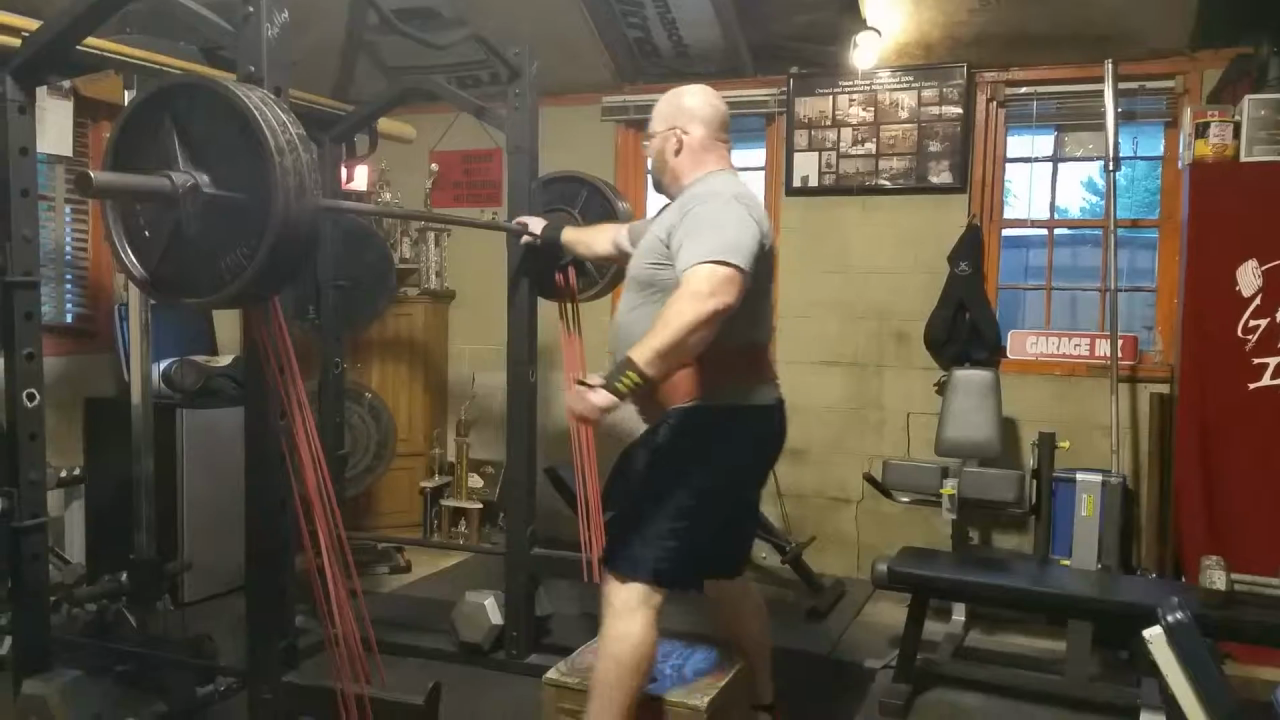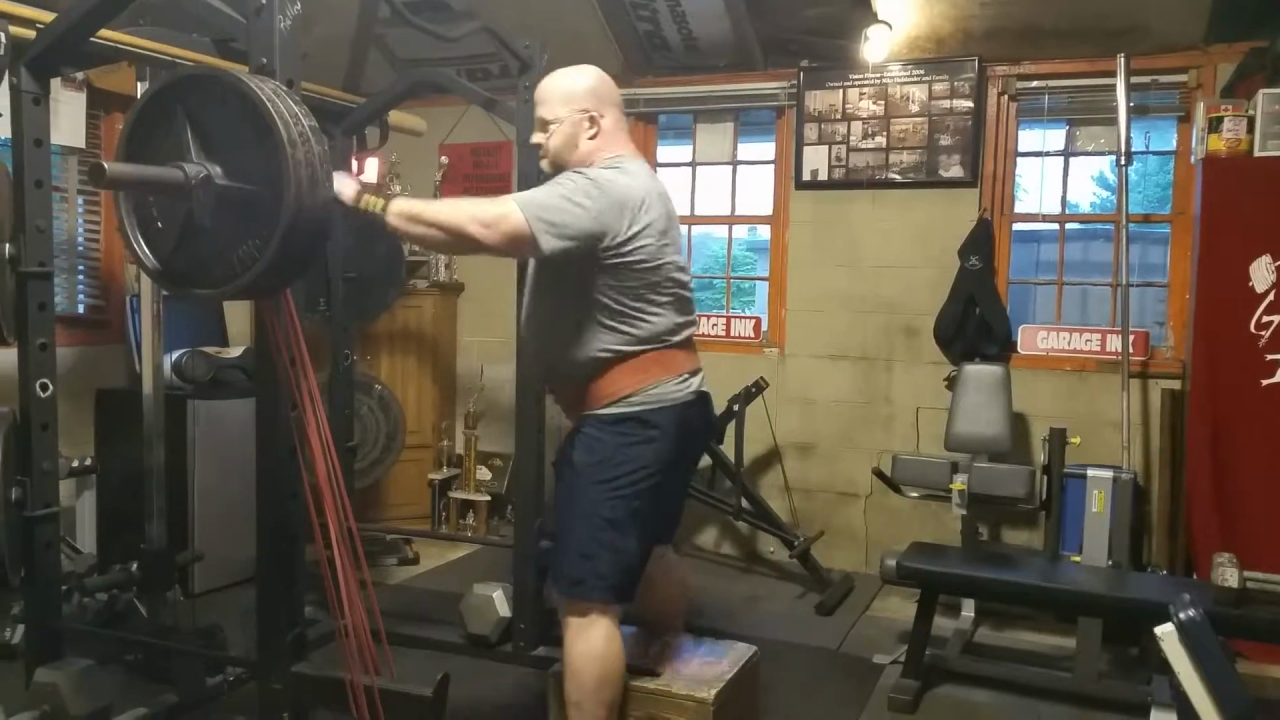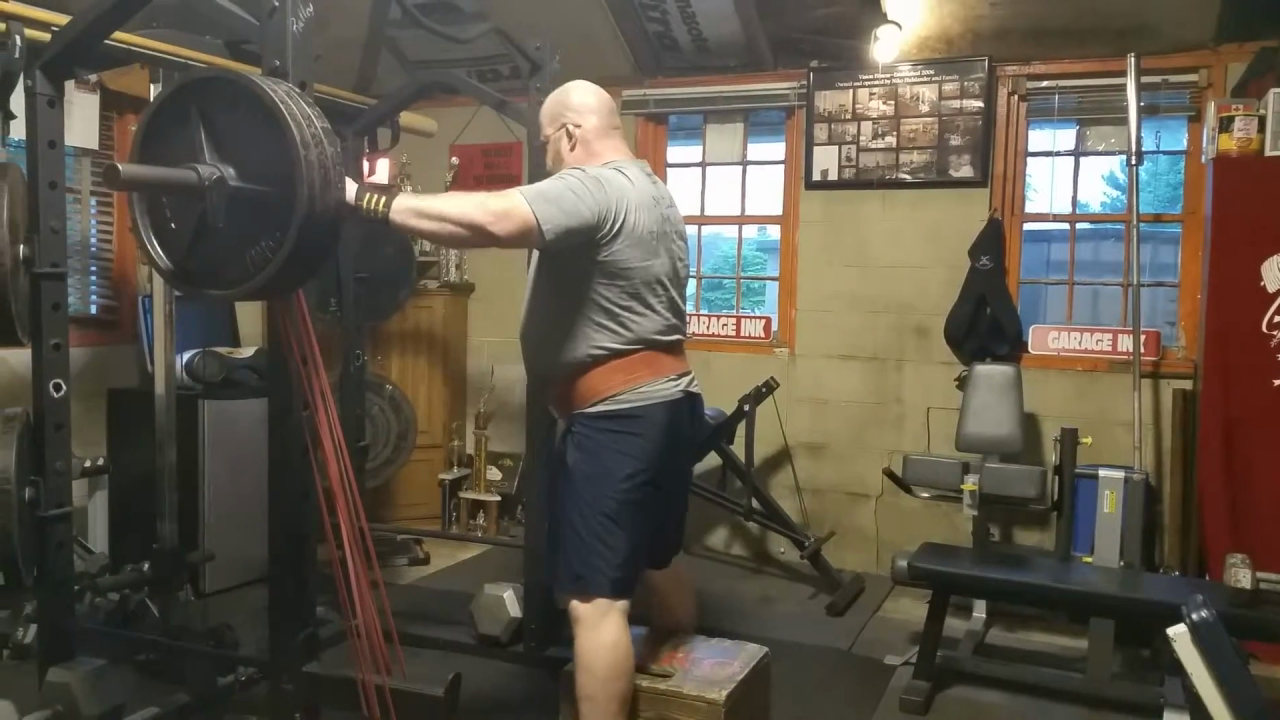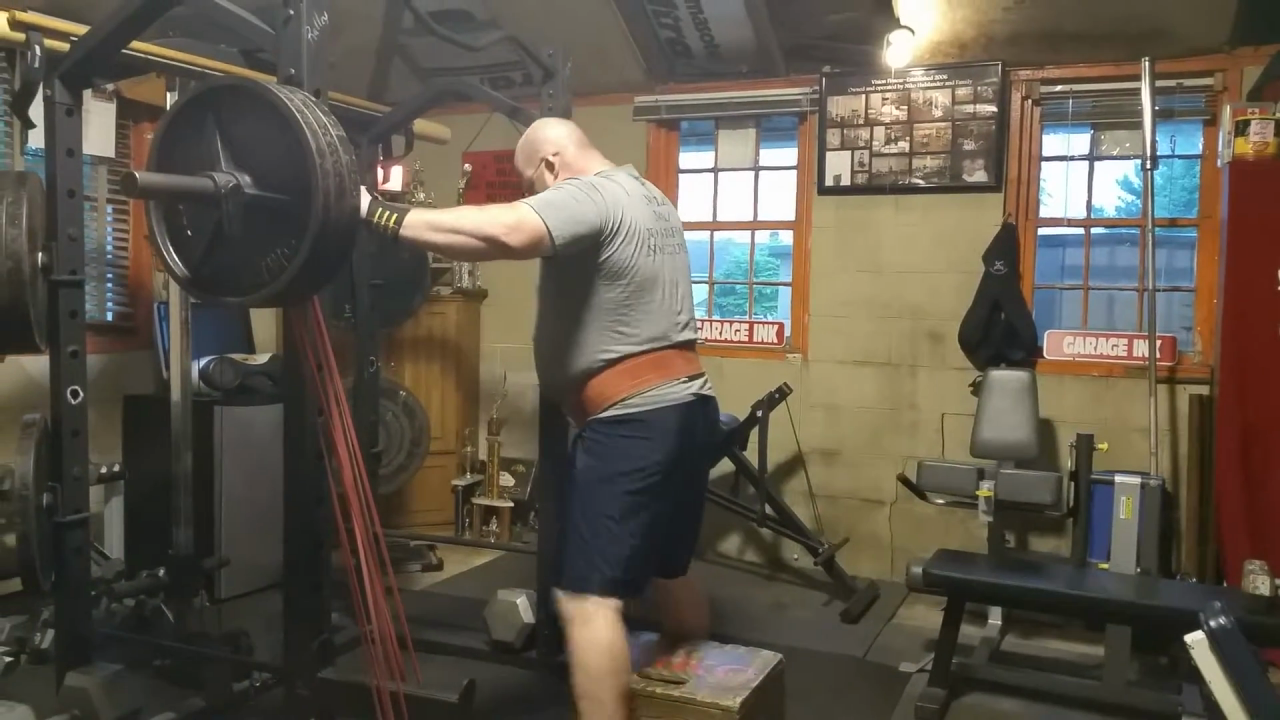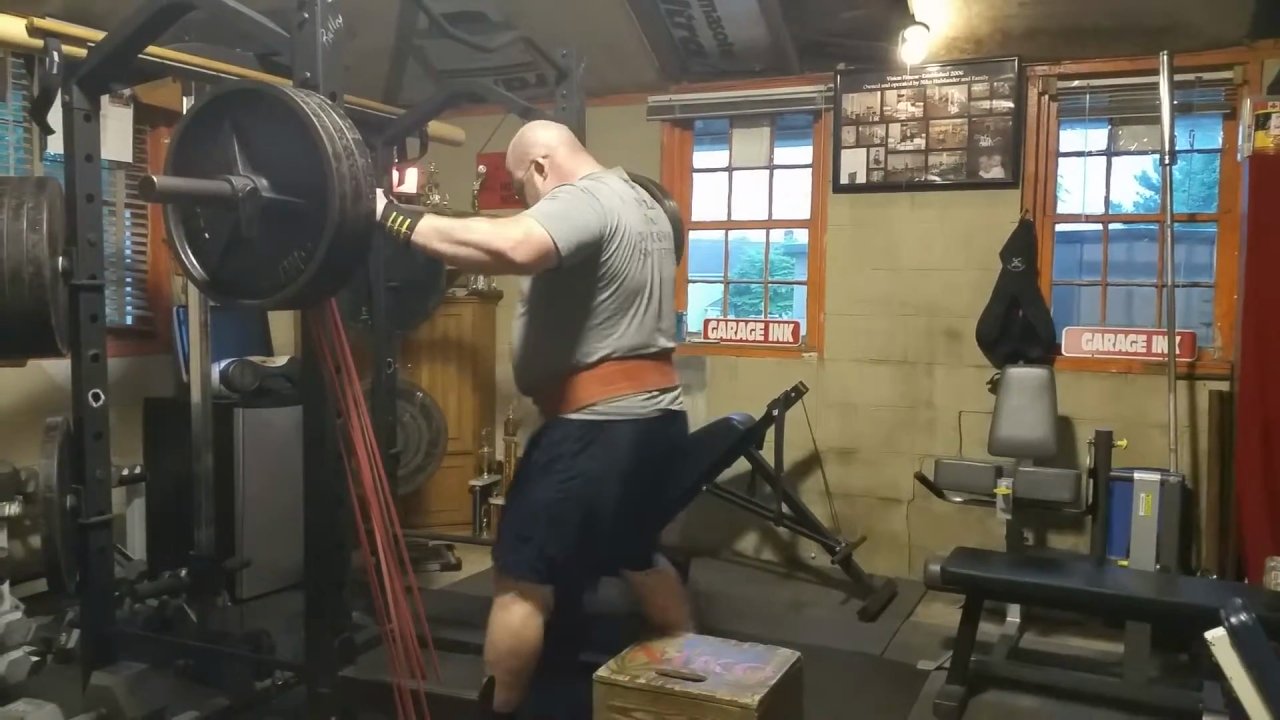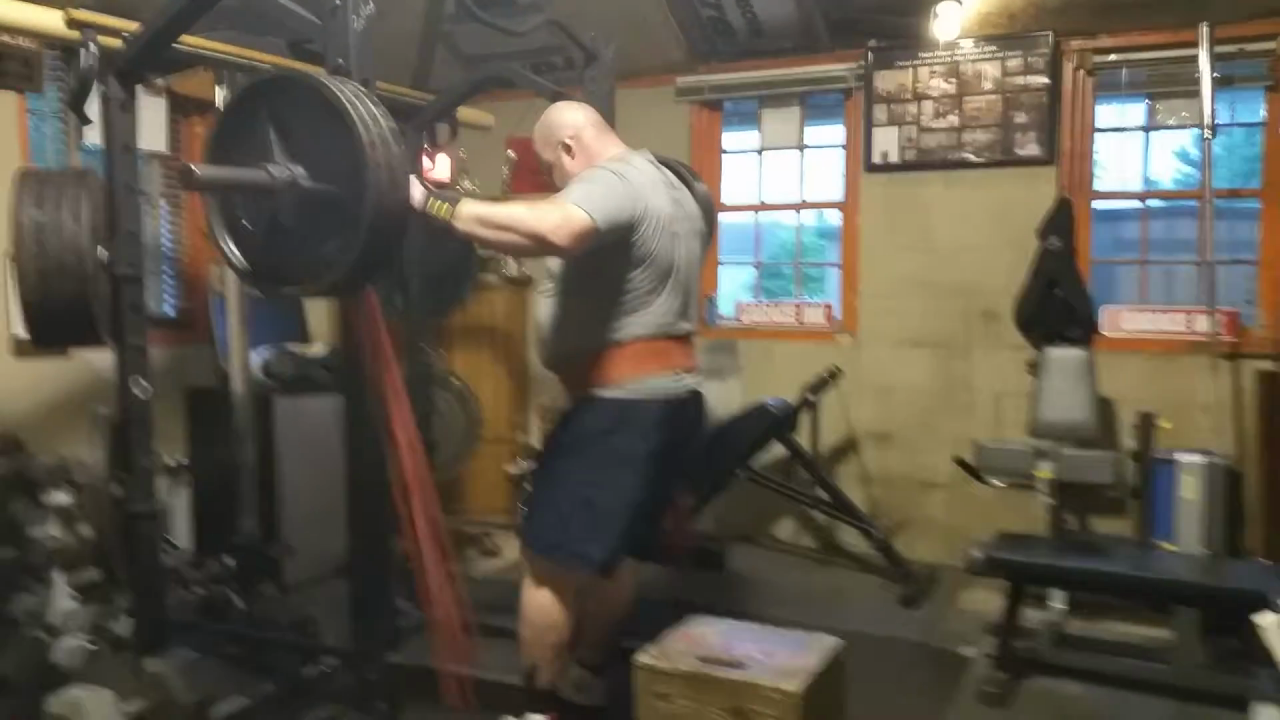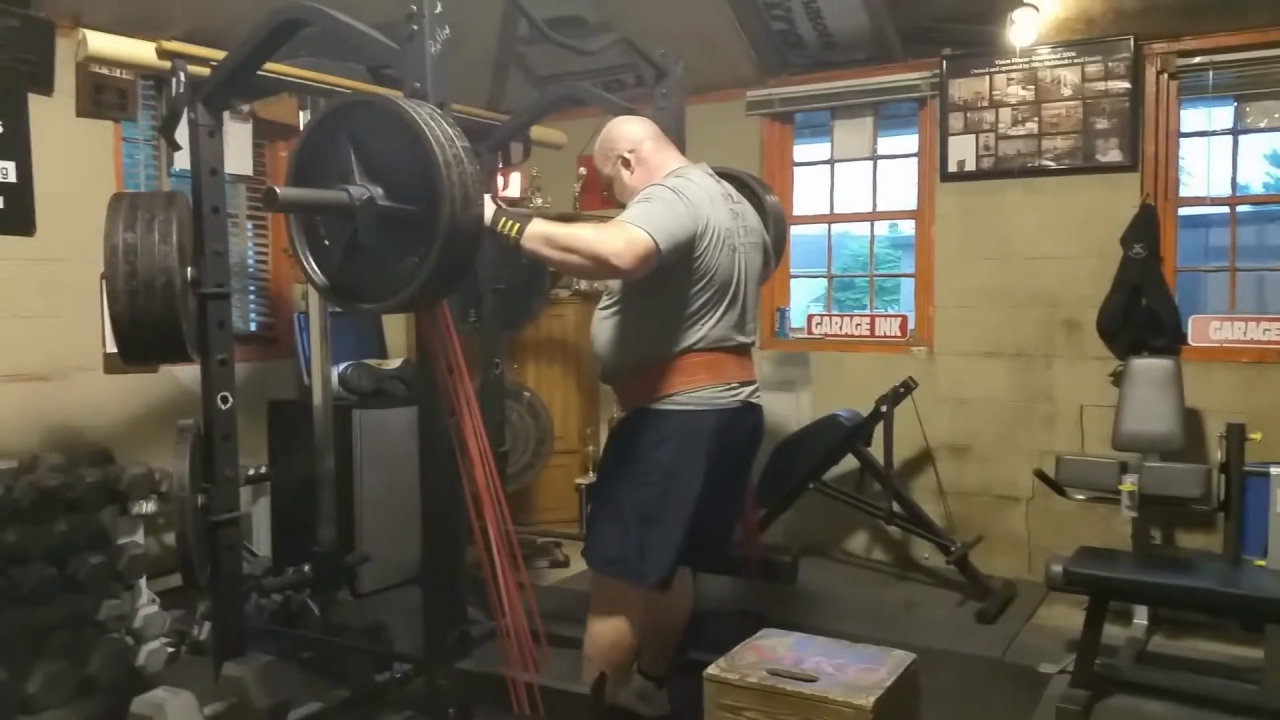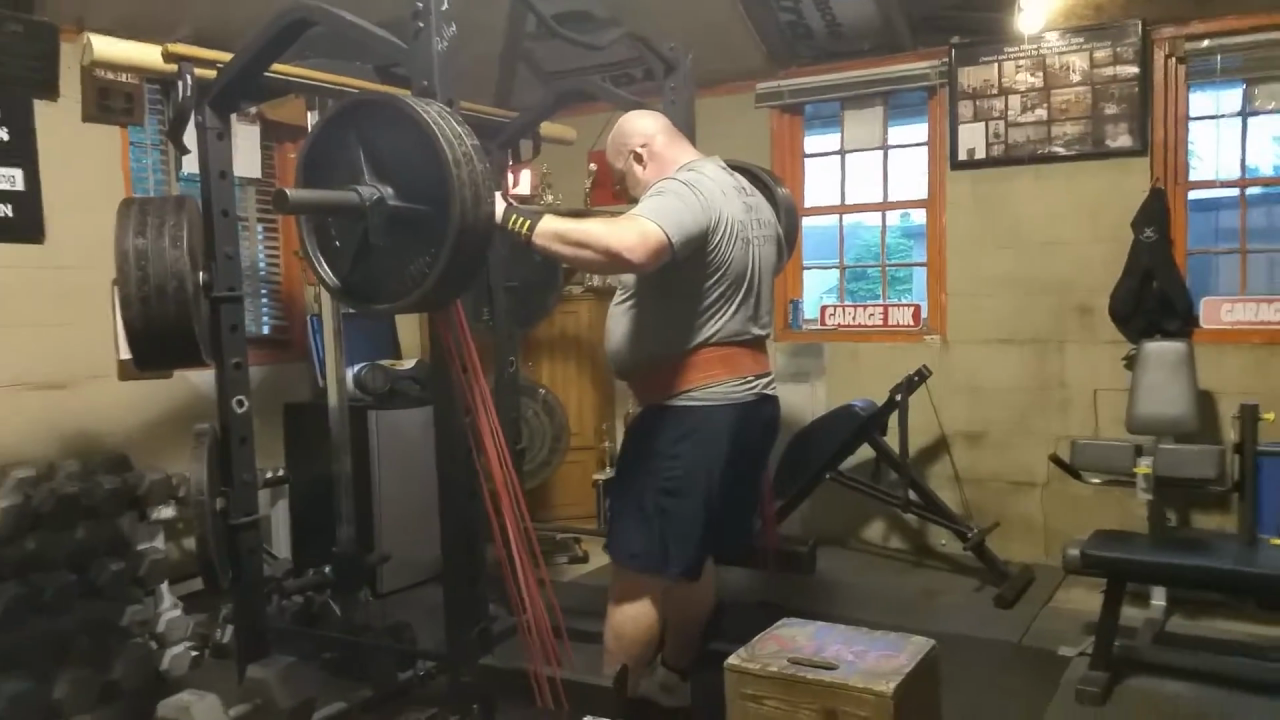
dt=0.5s
person 1, frame 1
left shoulder: (717, 203)
right shoulder: (700, 206)
left elbow: (708, 298)
right elbow: (620, 240)
left wrist: (620, 381)
right wrist: (555, 234)
left hip: (714, 423)
right hip: (731, 418)
left knee: (629, 587)
right knee: (721, 571)
person 1, frame 2
left shoulder: (600, 193)
right shoulder: (625, 184)
left elbow: (482, 226)
left wrist: (370, 202)
left hip: (633, 418)
right hip: (657, 408)
left knee: (587, 600)
right knee: (636, 544)
person 1, frame 3
left shoulder: (593, 189)
right shoulder: (649, 191)
left elbow: (489, 219)
left wrist: (368, 200)
left hip: (619, 418)
right hip: (664, 404)
left knee: (594, 598)
right knee: (655, 559)
person 1, frame 4
left shoulder: (590, 196)
right shoulder: (646, 197)
left elbow: (504, 231)
left wrist: (381, 214)
left hip: (635, 421)
right hip: (684, 409)
left knee: (588, 598)
right knee: (667, 570)
person 1, frame 5
left shoulder: (580, 201)
right shoulder: (641, 203)
left elbow: (511, 246)
left wrist: (395, 217)
left hip: (600, 422)
right hip: (655, 413)
left knee: (523, 581)
right knee: (637, 558)
person 1, frame 6
left shoulder: (613, 182)
right shoulder: (670, 187)
left elbow: (552, 230)
left wrist: (437, 203)
left hip: (624, 402)
right hip: (671, 395)
left knee: (552, 557)
right knee: (609, 548)
person 1, frame 7
left shoulder: (672, 199)
right shoulder: (732, 202)
left elbow: (615, 253)
left wrist: (505, 221)
left hip: (678, 417)
right hip: (729, 406)
left knee: (617, 574)
right knee: (669, 561)
person 1, frame 8
left shoulder: (686, 192)
right shoulder: (748, 195)
left elbow: (627, 246)
left wrist: (517, 219)
left hip: (695, 409)
right hip: (745, 399)
left knee: (639, 568)
right knee: (690, 554)
right ankle: (670, 678)
